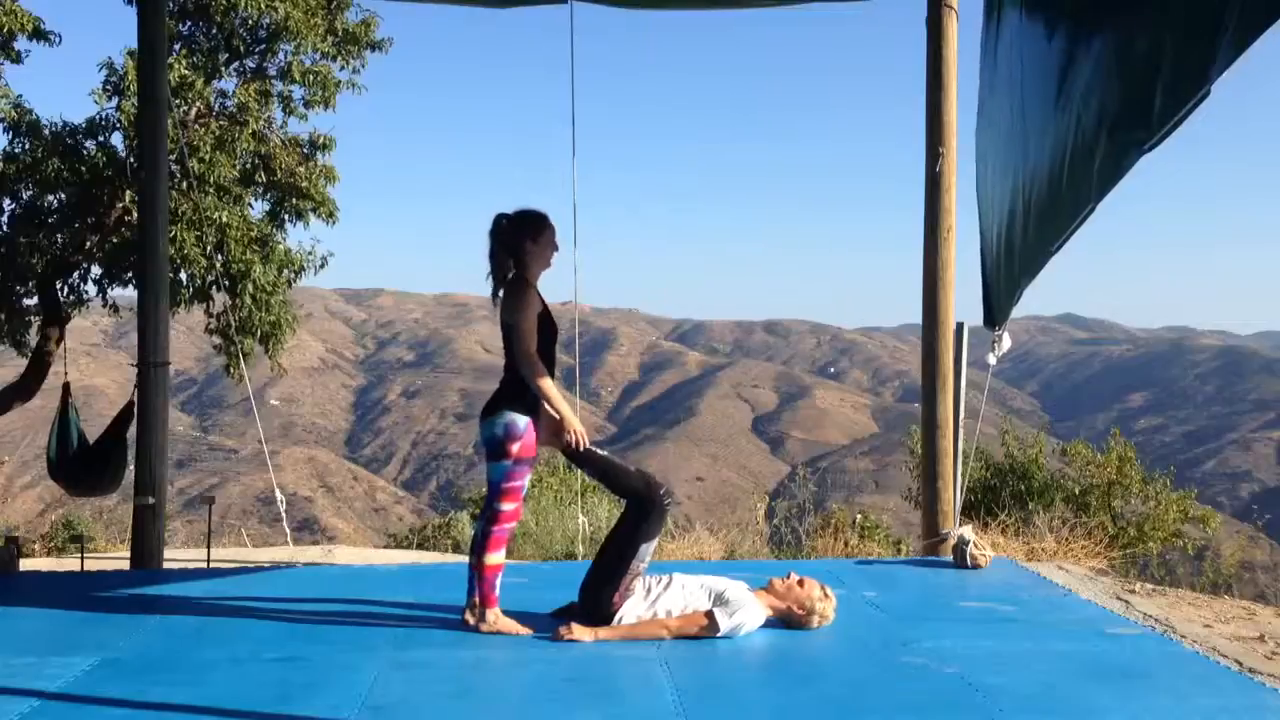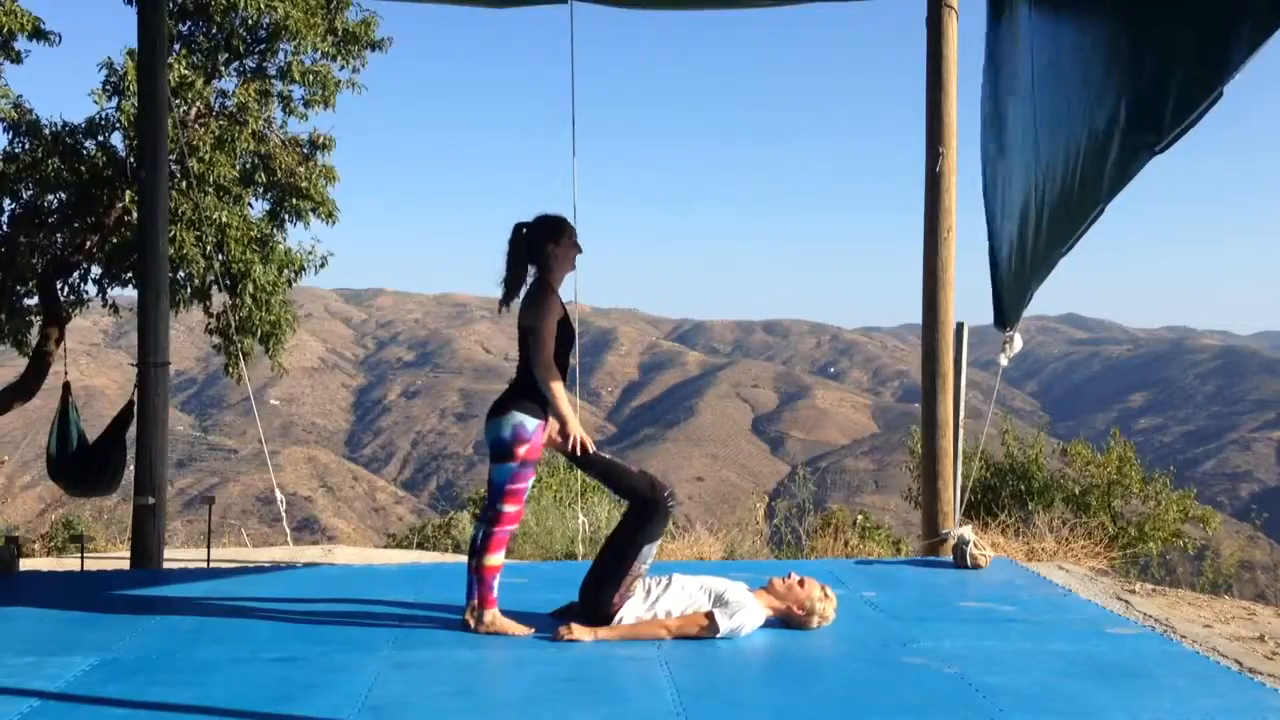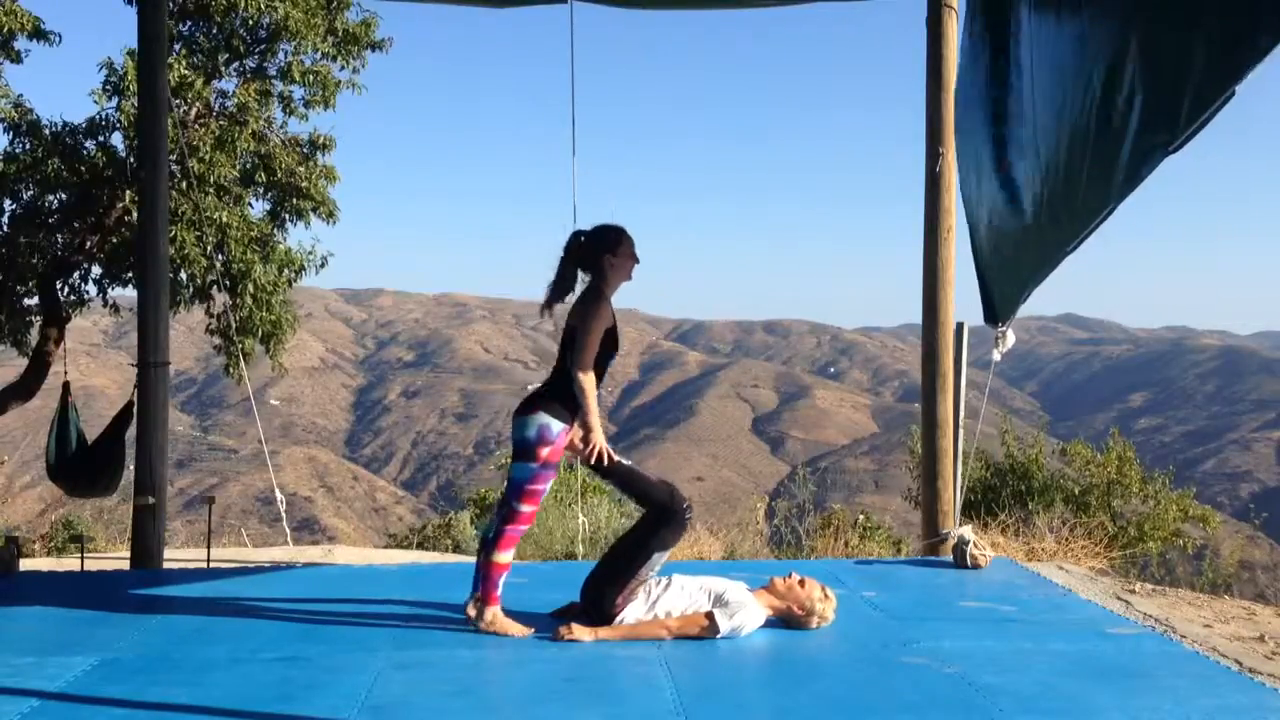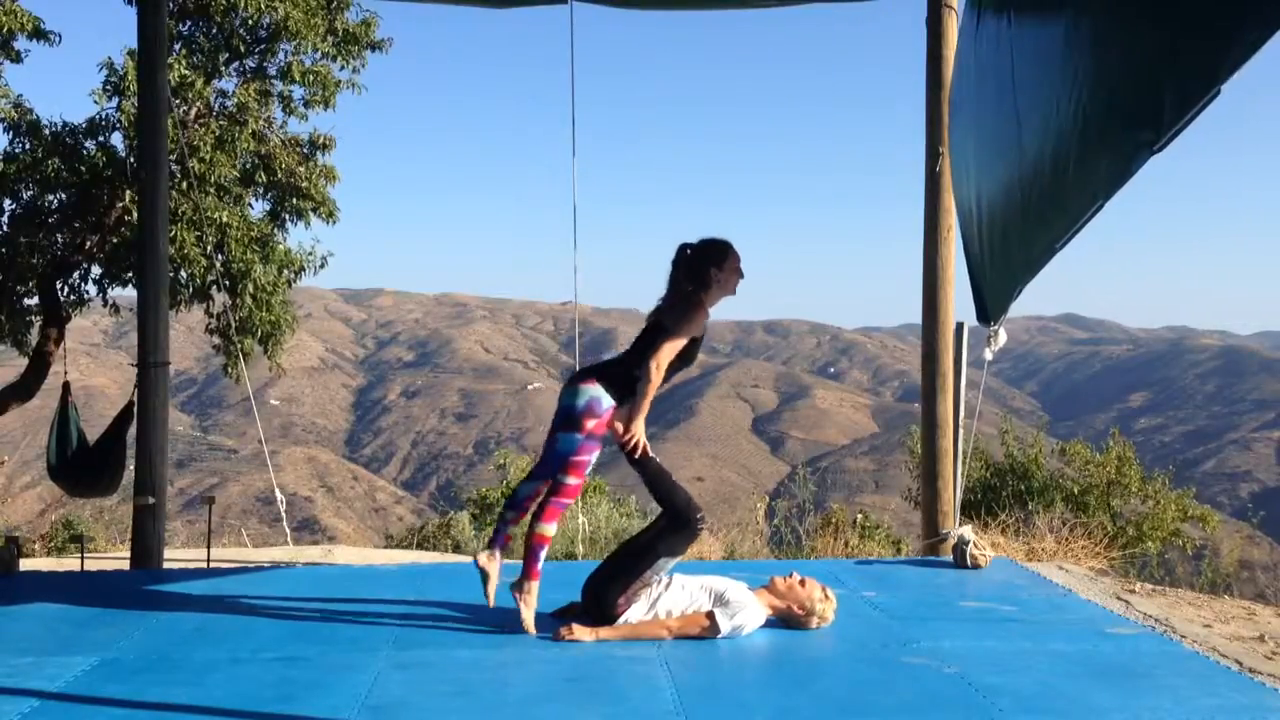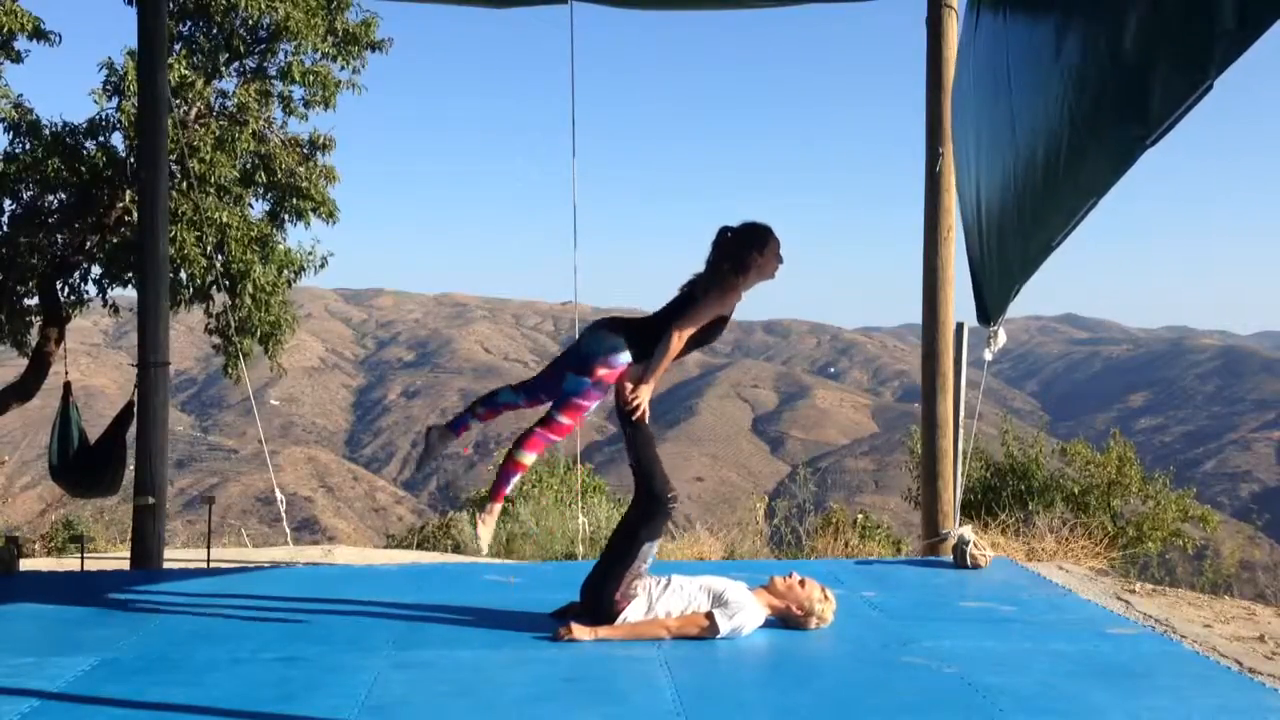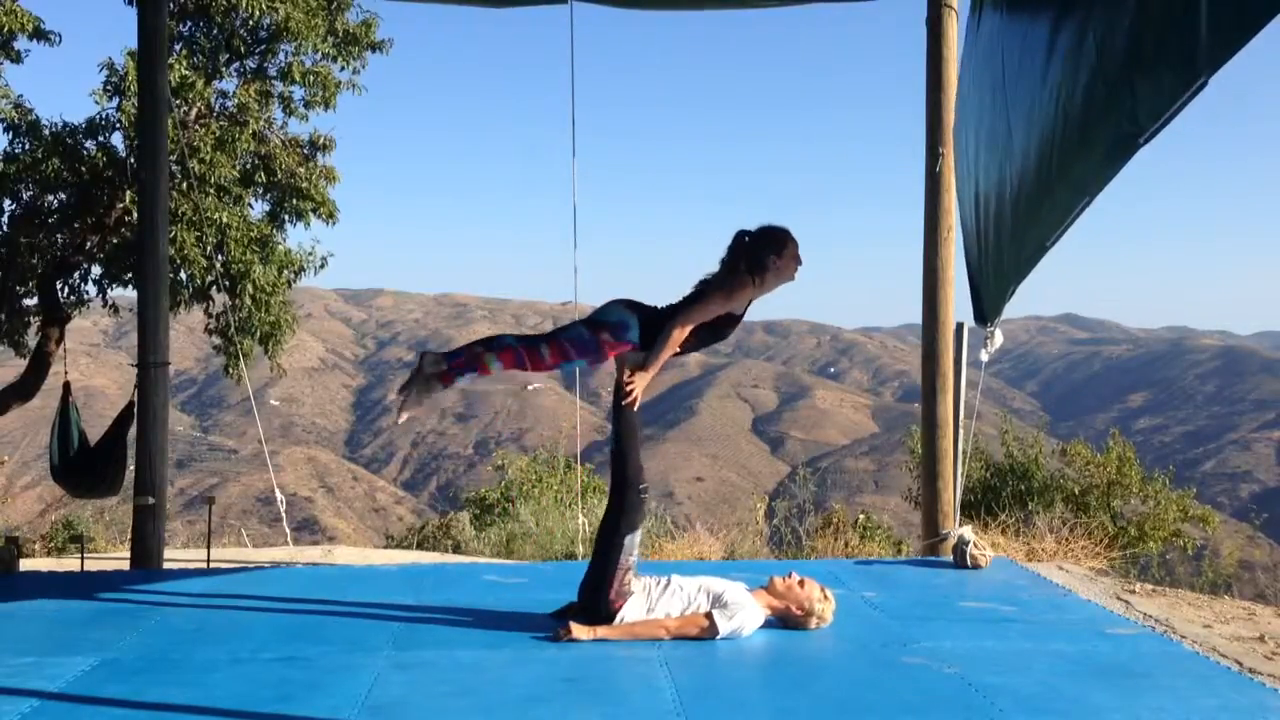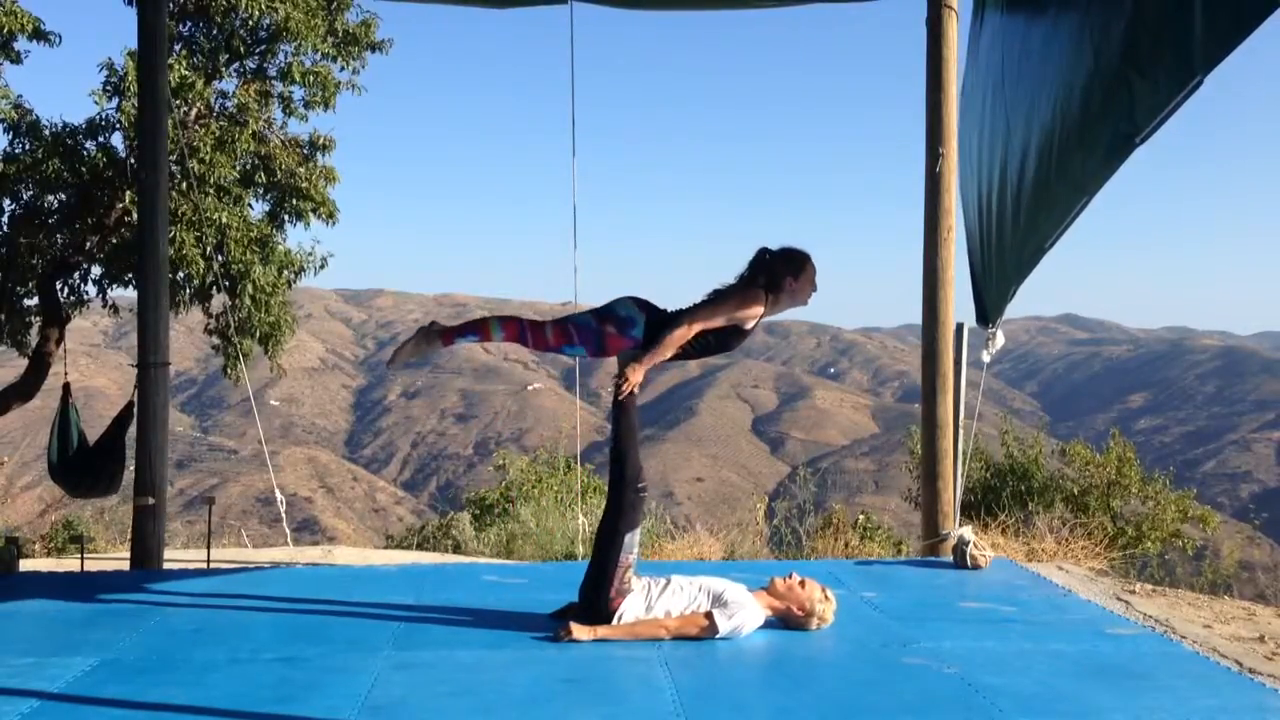
dt=0.5s
person 1, frame 1
left shoulder: (518, 290)
right shoulder: (523, 291)
right elbow: (528, 360)
left wrist: (555, 412)
right wrist: (564, 412)
left hip: (509, 412)
right hip: (514, 415)
left knee: (496, 512)
right knee: (504, 514)
left ankle: (477, 604)
right ankle: (489, 612)
person 1, frame 2
left shoulder: (541, 294)
right shoulder: (546, 296)
right elbow: (543, 366)
left wrist: (552, 418)
right wrist: (571, 420)
left hip: (517, 415)
right hip: (520, 418)
left knee: (495, 514)
right knee: (505, 517)
left ankle: (476, 606)
right ankle: (488, 613)
person 1, frame 3
left shoulder: (592, 302)
right shoulder: (599, 305)
right elbow: (583, 370)
left wrist: (577, 424)
right wrist: (594, 427)
left hip: (544, 415)
right hip: (547, 420)
left knee: (510, 511)
right knee: (519, 515)
left ankle: (479, 600)
right ankle: (489, 610)
person 1, frame 4
left shoulder: (683, 303)
right shoulder: (697, 313)
right elbow: (655, 365)
left wrist: (625, 411)
right wrist: (638, 420)
left hip: (589, 388)
right hip: (595, 398)
left knee: (544, 475)
right knee: (562, 491)
left ankle: (493, 553)
right ankle: (528, 582)
person 1, frame 5
left shoulder: (716, 280)
right shoulder: (729, 292)
right elbow: (677, 334)
left wrist: (639, 371)
right wrist: (648, 384)
left hip: (607, 338)
right hip: (612, 352)
left knee: (530, 393)
right knee: (554, 426)
left ankle: (446, 434)
right ankle: (491, 506)
person 1, frame 6
left shoulder: (737, 284)
right shoulder: (742, 290)
right elbow: (681, 325)
left wrist: (643, 362)
right wrist: (647, 373)
left hip: (626, 326)
right hip: (624, 330)
left knee: (533, 348)
right knee: (530, 355)
left ankle: (439, 362)
right ankle: (433, 381)
person 1, frame 7
left shoulder: (750, 301)
right shoulder: (752, 306)
right elbow: (688, 326)
left wrist: (641, 360)
right wrist: (642, 365)
left hip: (635, 325)
right hip: (631, 329)
left knee: (539, 333)
right knee: (536, 334)
left ankle: (441, 334)
right ankle: (439, 338)
person 2, frame 1
left shoulder: (746, 614)
right shoulder: (746, 598)
left elbow: (671, 627)
left wrist: (595, 632)
left hip: (613, 606)
right hip: (616, 601)
left knee: (653, 497)
person 2, frame 2
left shoulder: (746, 615)
right shoulder: (744, 595)
left elbow: (670, 628)
left wrist: (595, 632)
left hip: (612, 608)
right hip: (613, 603)
left knee: (656, 498)
person 2, frame 3
left shoulder: (746, 616)
right shoulder: (744, 596)
left elbow: (670, 628)
left wrist: (596, 633)
left hip: (615, 606)
right hip: (615, 601)
left knee: (674, 509)
person 2, frame 4
left shoulder: (747, 615)
right shoulder: (743, 597)
left elbow: (671, 628)
left wrist: (596, 633)
left hip: (615, 605)
right hip: (614, 601)
left knee: (687, 518)
person 2, frame 5
left shoulder: (745, 615)
right shoulder: (743, 597)
left elbow: (670, 628)
left wrist: (595, 633)
left hip: (614, 608)
right hip: (617, 603)
left knee: (659, 499)
person 2, frame 6
left shoulder: (744, 617)
right shoulder: (742, 596)
left elbow: (668, 628)
left wrist: (594, 632)
left hip: (612, 606)
right hip: (615, 604)
left knee: (631, 494)
left ankle: (625, 386)
person 2, frame 7
left shoulder: (745, 615)
right shoulder: (744, 600)
left elbow: (668, 627)
left wrist: (594, 632)
left hip: (614, 606)
right hip: (618, 602)
left knee: (629, 492)
